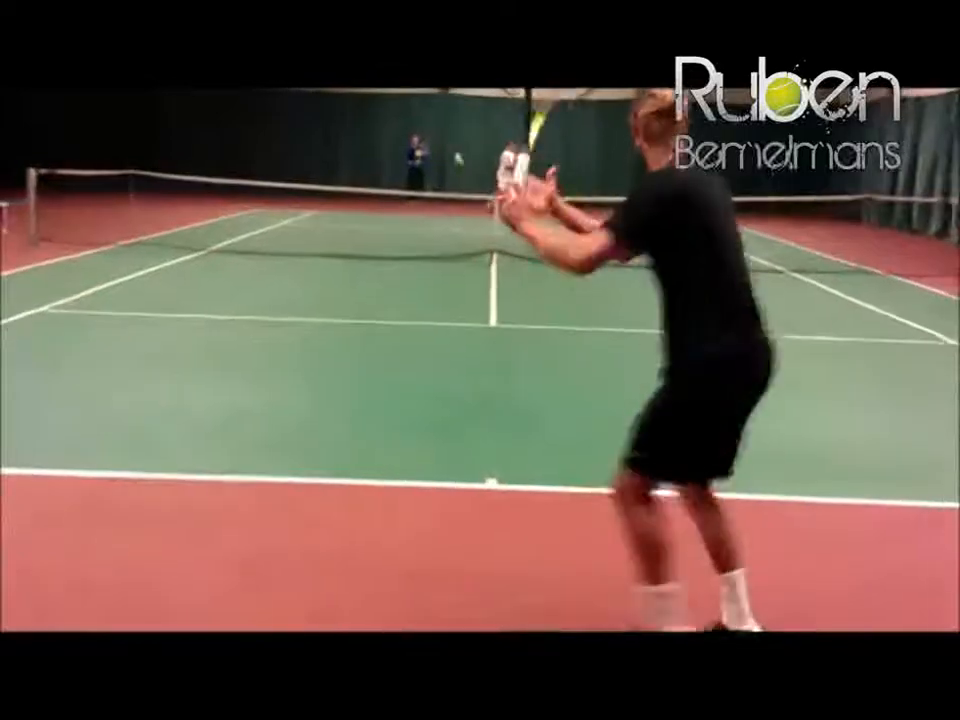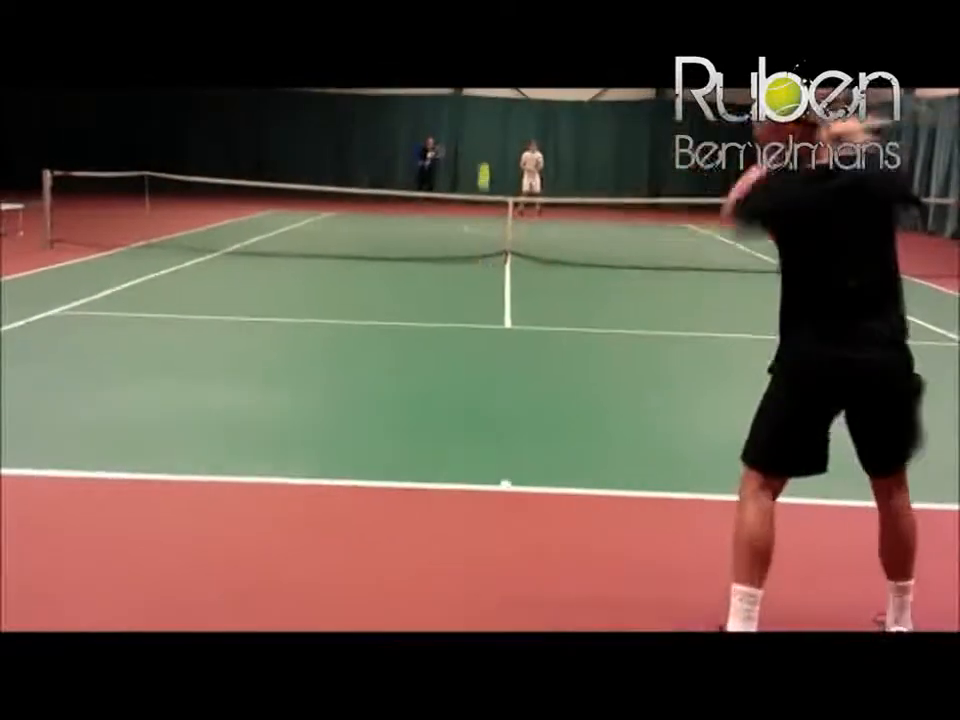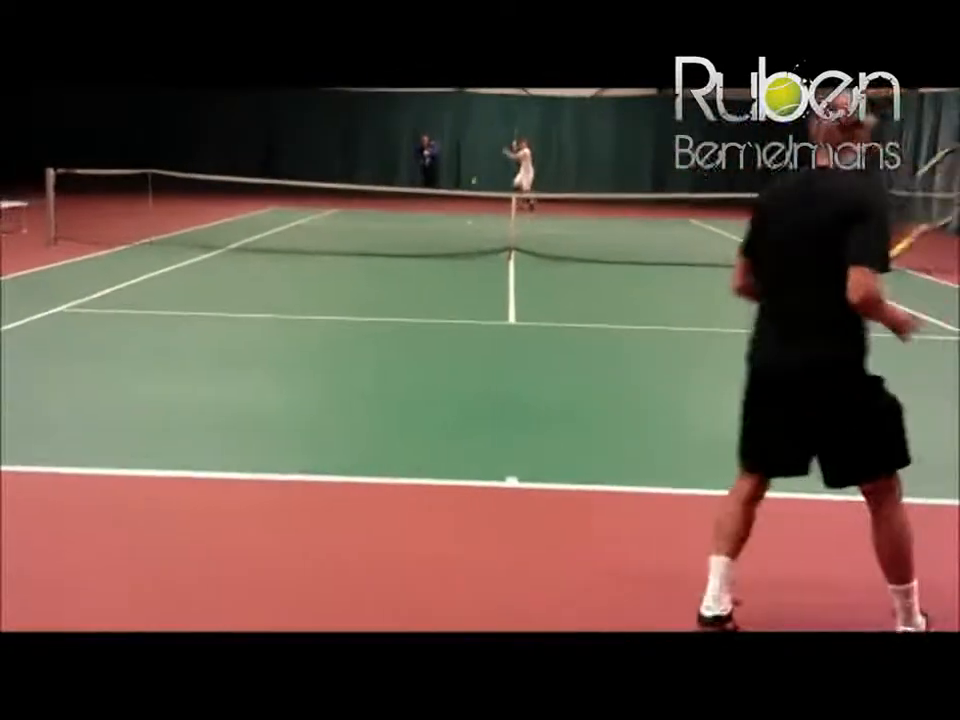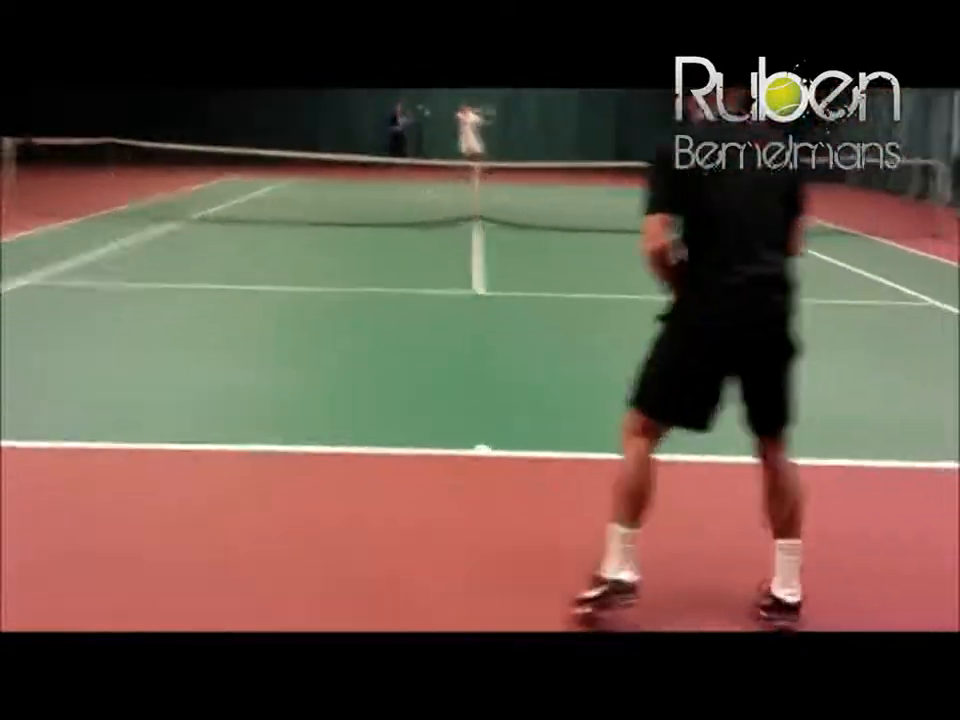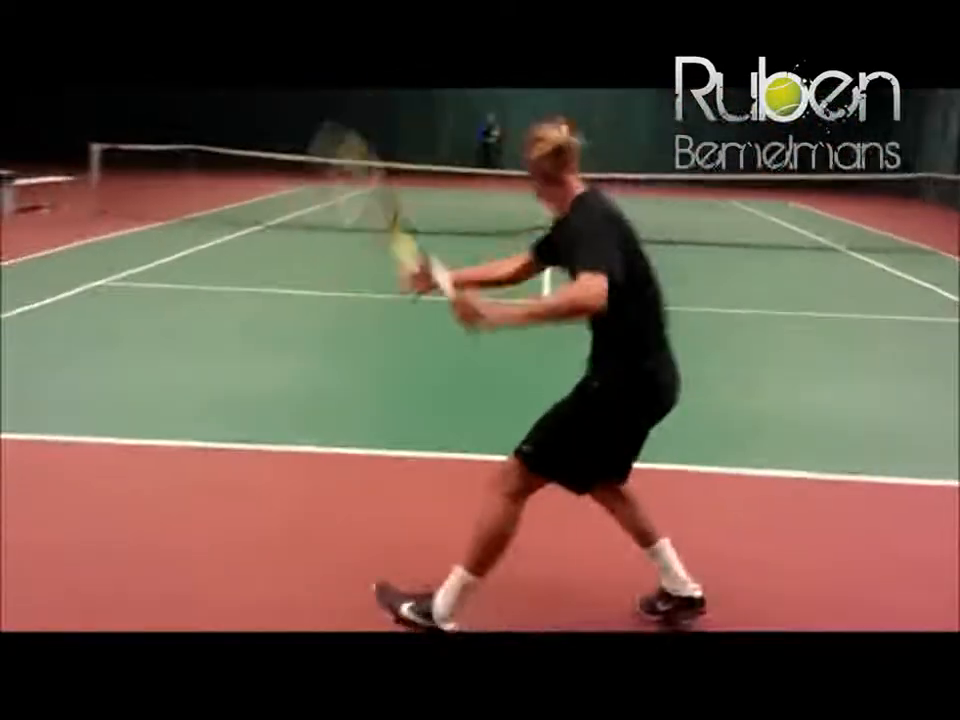
dt=0.7s
person 1, frame 1
left shoulder: (663, 188)
right shoulder: (700, 184)
left elbow: (581, 261)
right elbow: (613, 239)
left wrist: (526, 223)
right wrist: (556, 208)
left hip: (713, 363)
right hip: (743, 357)
left knee: (634, 489)
right knee: (693, 487)
left ankle: (664, 625)
right ankle: (740, 622)
person 1, frame 2
left shoulder: (781, 198)
right shoulder: (878, 177)
left elbow: (738, 201)
left wrist: (773, 165)
right wrist: (842, 134)
left hip: (813, 365)
right hip: (885, 360)
left knee: (758, 488)
right knee: (892, 490)
left ankle: (743, 625)
right ankle: (900, 621)
person 1, frame 3
left shoulder: (774, 195)
right shoulder: (865, 197)
left elbow: (743, 281)
right elbow: (861, 294)
right wrist: (894, 318)
left hip: (770, 364)
right hip: (834, 368)
left knee: (749, 482)
right knee: (884, 493)
left ankle: (714, 605)
right ankle: (910, 623)
person 1, frame 4
left shoulder: (678, 149)
right shoulder: (776, 146)
left elbow: (657, 247)
right elbow: (792, 244)
left wrist: (685, 291)
left hip: (708, 311)
right hip: (770, 313)
left knee: (640, 431)
right knee: (773, 447)
left ankle: (618, 573)
right ankle: (785, 591)
person 1, frame 5
left shoulder: (588, 222)
right shoulder: (578, 217)
left elbow: (589, 296)
right elbow: (514, 268)
left wrist: (501, 314)
right wrist: (444, 280)
left hip: (630, 383)
right hip: (645, 378)
left knee: (512, 484)
right knee: (603, 485)
left ankle: (440, 612)
right ankle: (681, 587)
